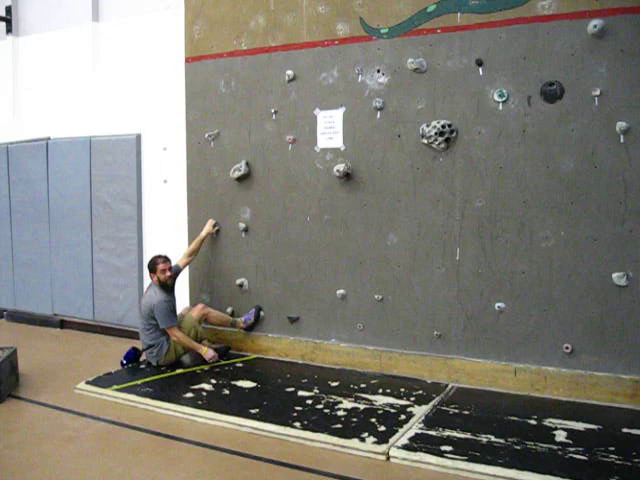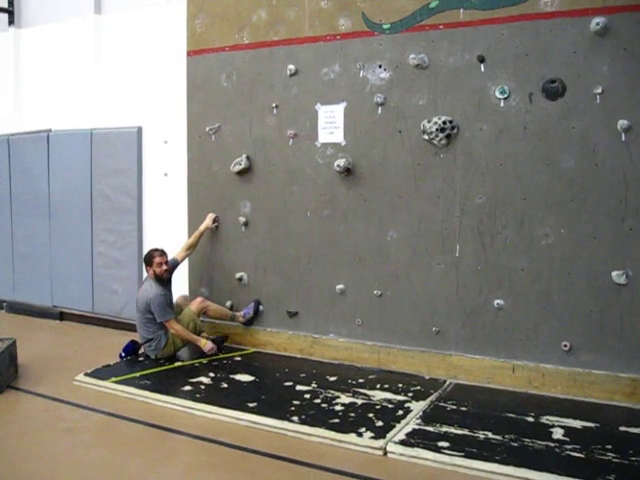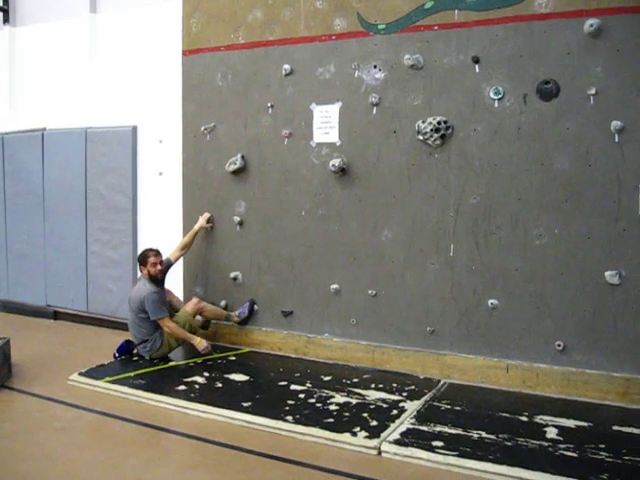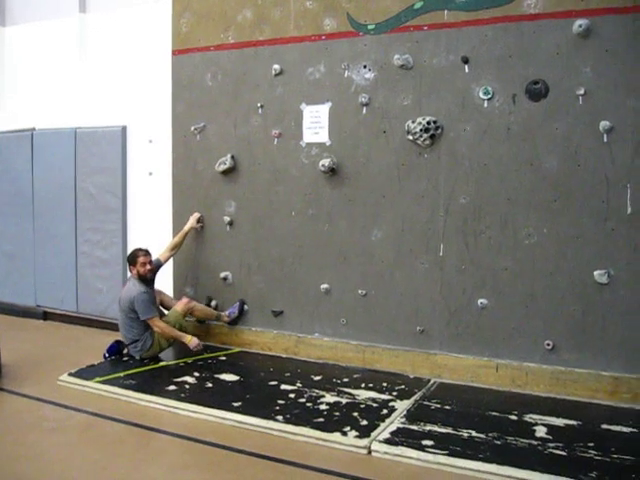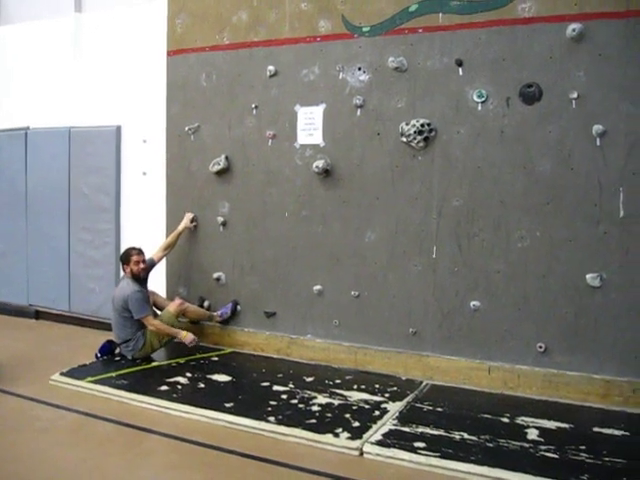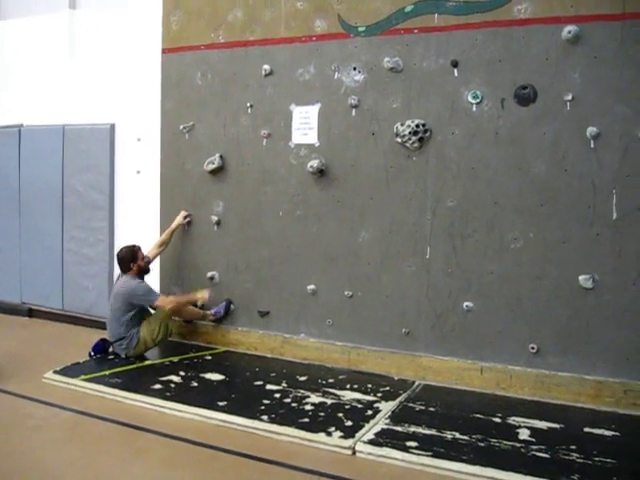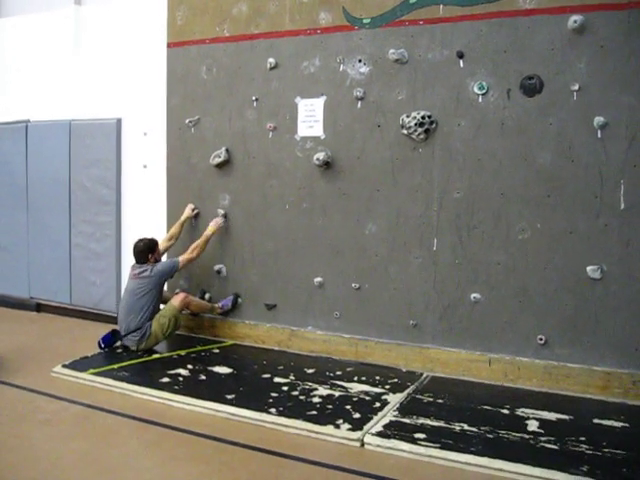
dt=0.3s
person 1, frame 1
left shoulder: (165, 282)
right shoulder: (160, 301)
left elbow: (187, 257)
right elbow: (175, 335)
left wrist: (204, 234)
right wrist: (202, 351)
left hip: (158, 346)
right hip: (161, 353)
left knee: (188, 311)
right knee: (200, 309)
left ankle: (208, 347)
right ankle: (241, 323)
person 1, frame 2
left shoulder: (162, 274)
right shoulder: (156, 295)
left elbow: (185, 251)
right elbow: (173, 328)
left wrist: (203, 228)
right wrist: (201, 342)
left hip: (157, 336)
right hip: (160, 346)
left knee: (184, 300)
right knee: (200, 302)
left ankle: (205, 337)
right ankle: (240, 317)
person 1, frame 3
left shoulder: (155, 275)
right shoulder: (149, 293)
left elbow: (180, 251)
right elbow: (167, 327)
left wrist: (197, 227)
right wrist: (195, 340)
left hip: (150, 337)
right hip: (154, 347)
left knee: (166, 294)
right knee: (196, 303)
left ankle: (196, 320)
right ankle: (235, 317)
person 1, frame 4
left shoulder: (145, 275)
right shoulder: (139, 293)
left elbow: (170, 251)
right elbow: (157, 326)
left wrist: (188, 228)
right wrist: (187, 338)
left hip: (139, 339)
right hip: (144, 347)
left knee: (157, 294)
right knee: (186, 303)
right ankle: (225, 317)
person 1, frame 5
left shoulder: (134, 277)
right shoulder: (133, 292)
left elbow: (163, 251)
right elbow: (152, 325)
left wrist: (182, 228)
right wrist: (182, 335)
left hip: (131, 339)
right hip: (136, 346)
left knee: (150, 295)
right knee: (179, 304)
right ankle: (216, 317)
person 1, frame 6
left shoulder: (127, 276)
right shoulder: (134, 286)
left elbow: (158, 247)
right elbow: (168, 303)
left wrist: (176, 225)
right wrist: (196, 297)
left hip: (123, 340)
right hip: (130, 345)
left knee: (150, 299)
right knee: (173, 305)
right ankle: (209, 315)
person 1, frame 7
left shoulder: (138, 268)
right shoulder: (155, 272)
left elbow: (169, 241)
right elbow: (191, 255)
left wrist: (184, 218)
right wrist: (211, 231)
left hip: (128, 335)
right hip: (139, 339)
right knee: (183, 298)
left ankle: (193, 305)
right ankle: (217, 309)
